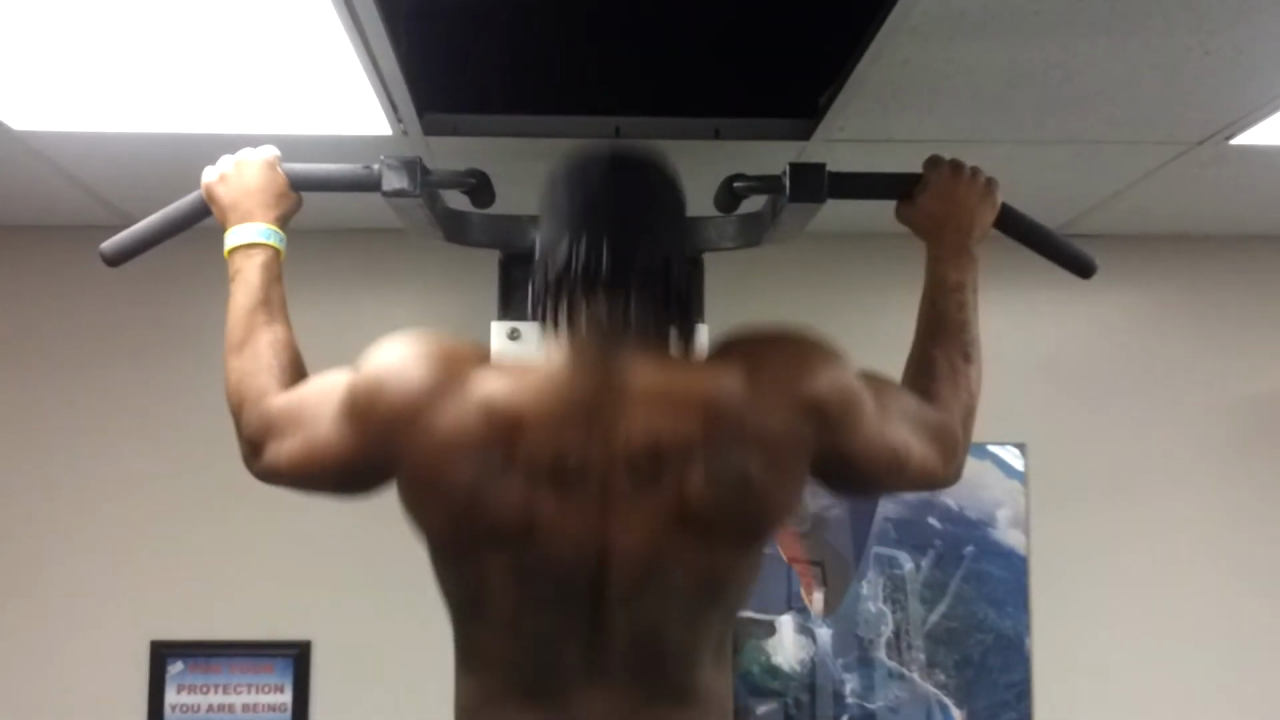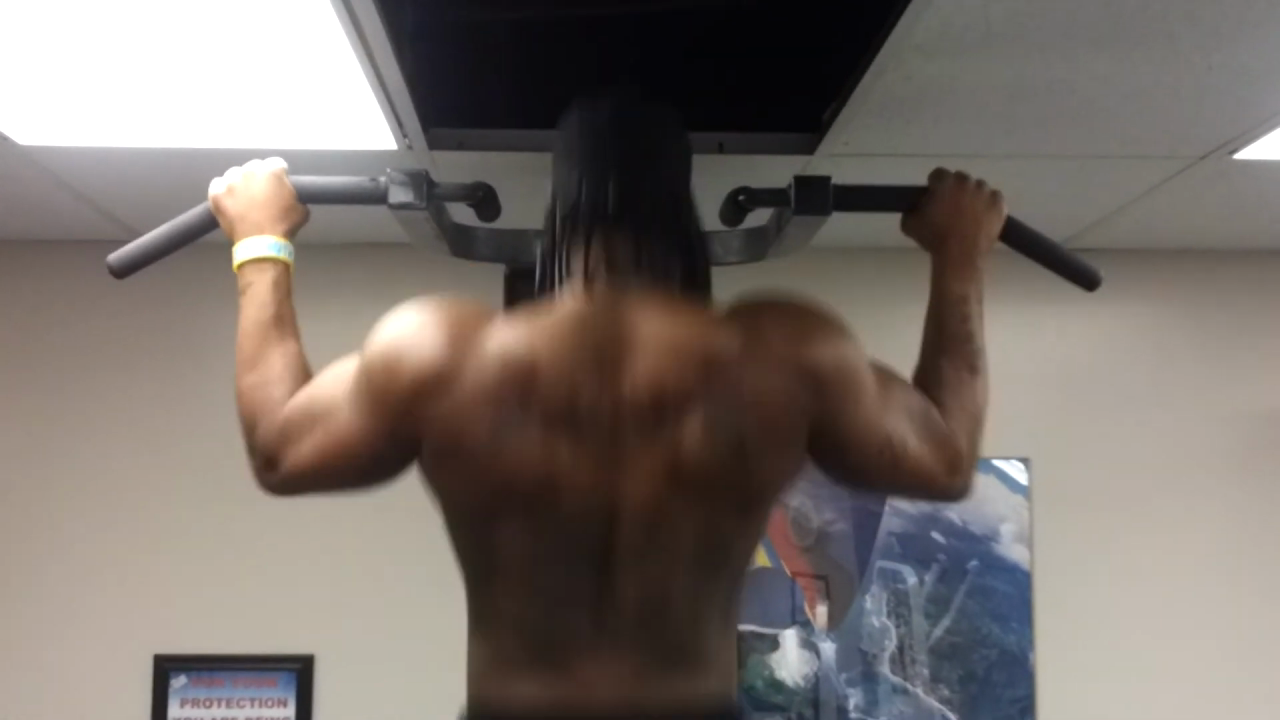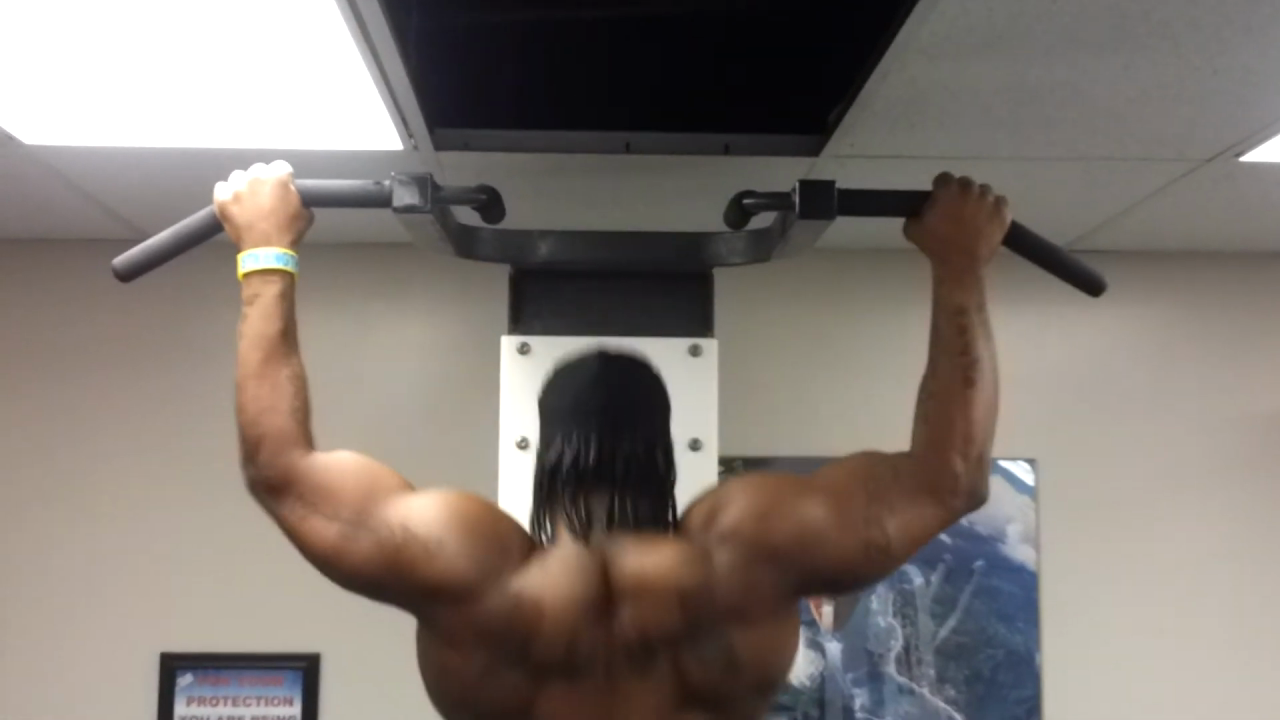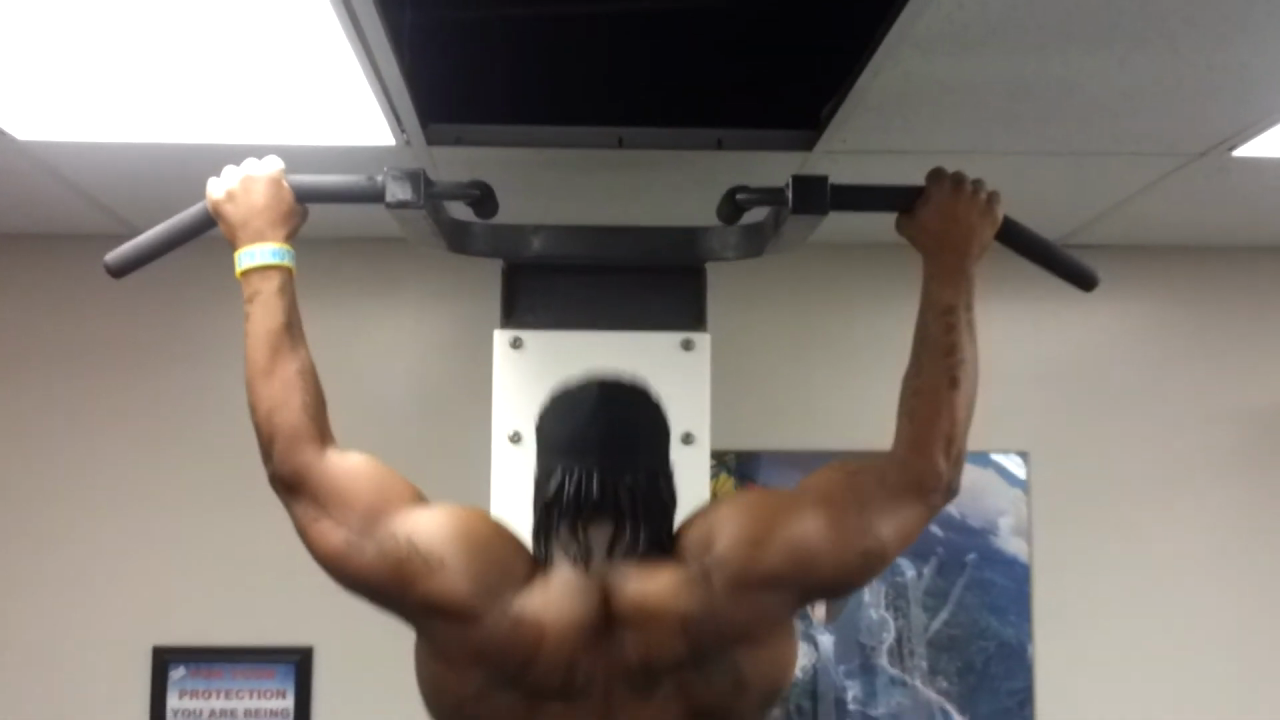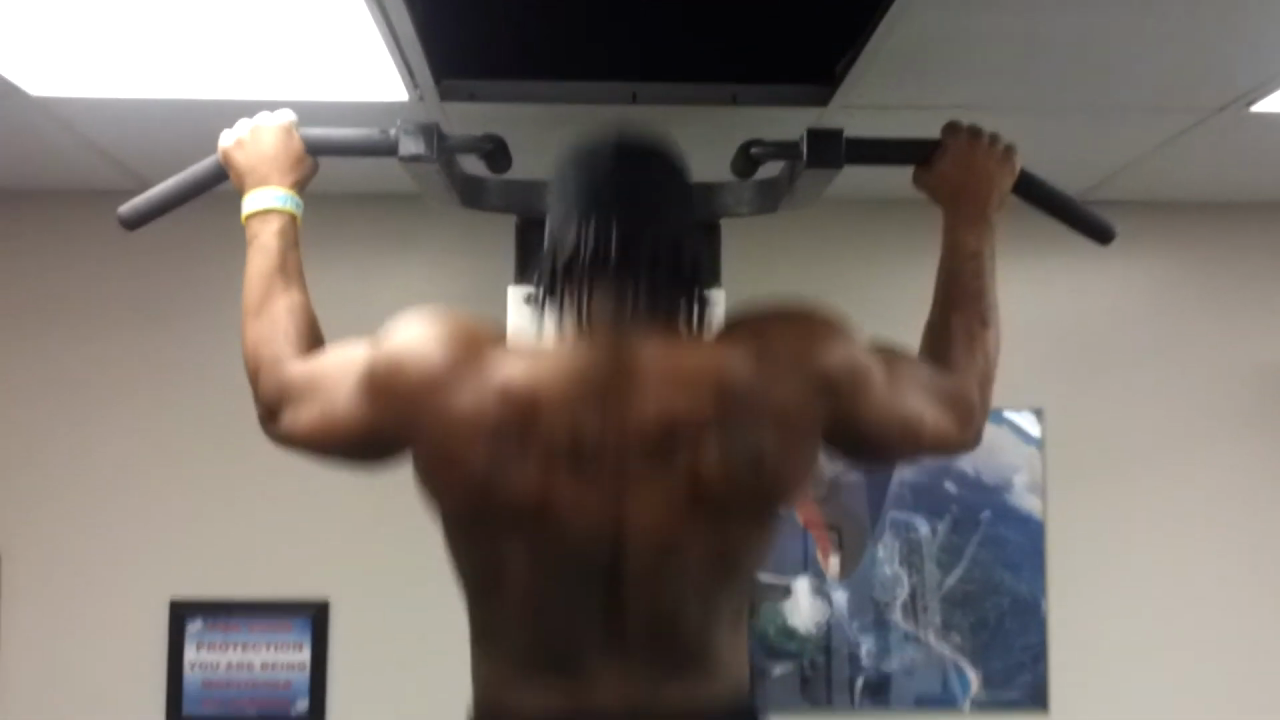
dt=0.3s
person 1, frame 1
left shoulder: (430, 393)
right shoulder: (778, 395)
left elbow: (265, 430)
right elbow: (939, 443)
left wrist: (253, 231)
right wrist: (952, 247)
person 1, frame 2
left shoulder: (441, 356)
right shoulder: (782, 357)
left elbow: (275, 446)
right elbow: (947, 457)
left wrist: (262, 244)
right wrist: (959, 254)
person 1, frame 3
left shoulder: (471, 576)
right shoulder: (742, 567)
left elbow: (276, 466)
right elbow: (952, 474)
left wrist: (266, 255)
right wrist: (958, 267)
person 1, frame 4
left shoulder: (465, 587)
right shoulder: (744, 580)
left elbow: (297, 460)
right elbow: (926, 472)
left wrist: (264, 252)
right wrist: (949, 265)
person 1, frame 5
left shoulder: (448, 377)
right shoulder: (782, 371)
left elbow: (282, 394)
right elbow: (956, 408)
left wrist: (269, 196)
right wrist: (969, 212)
